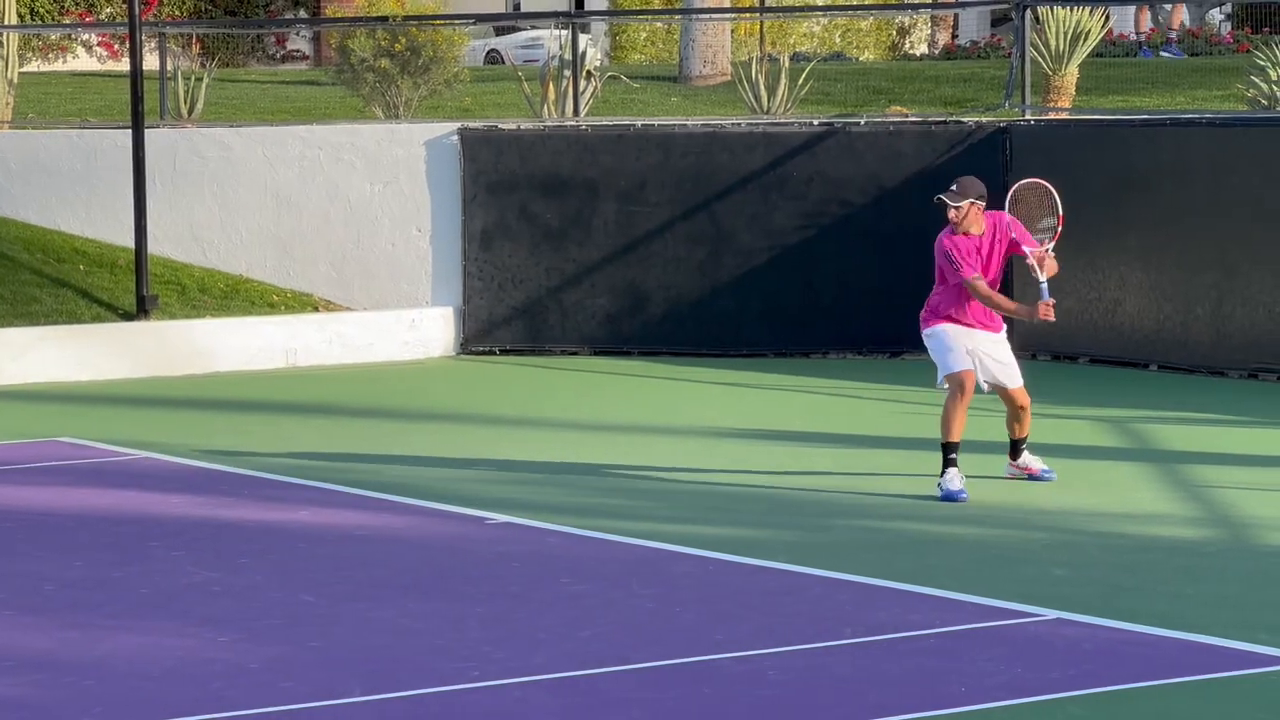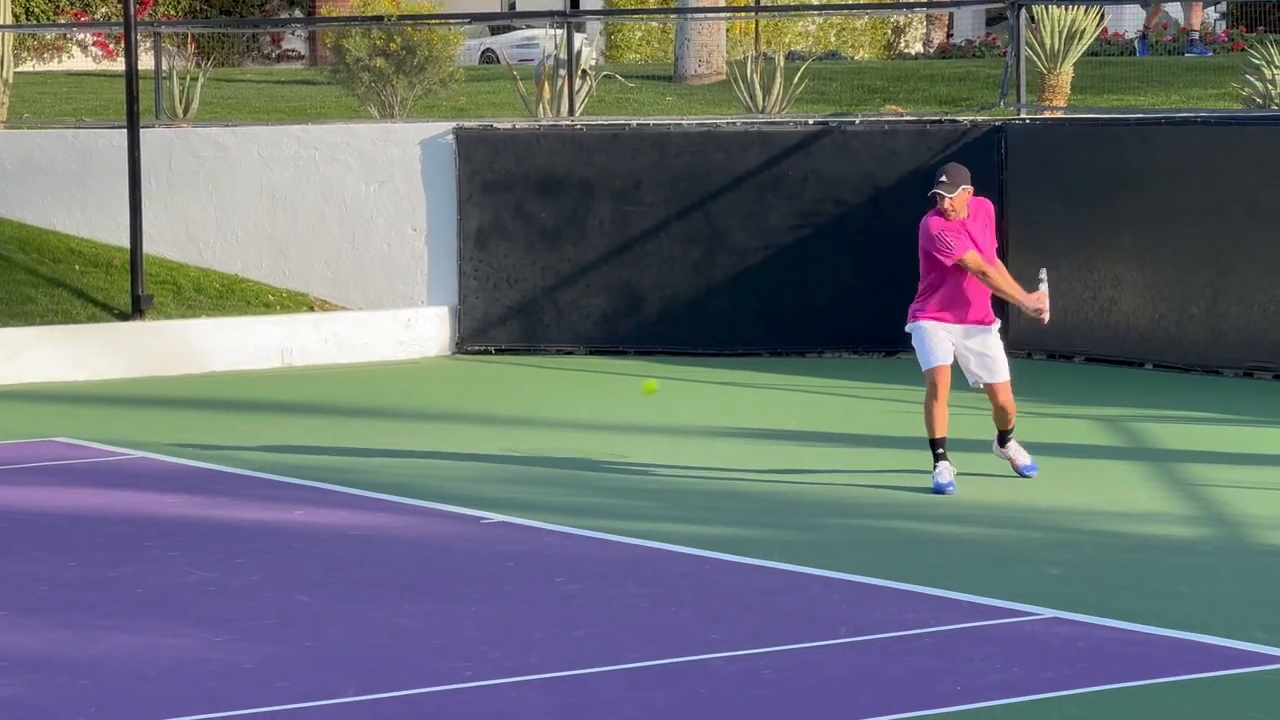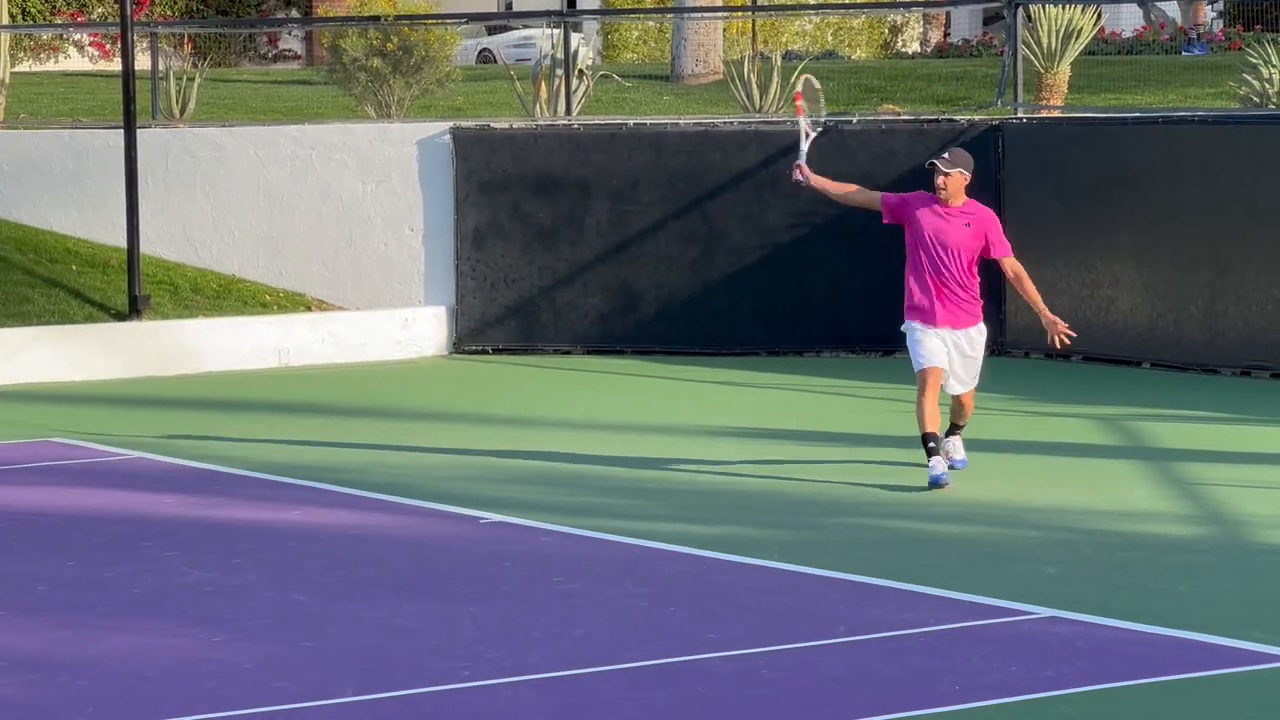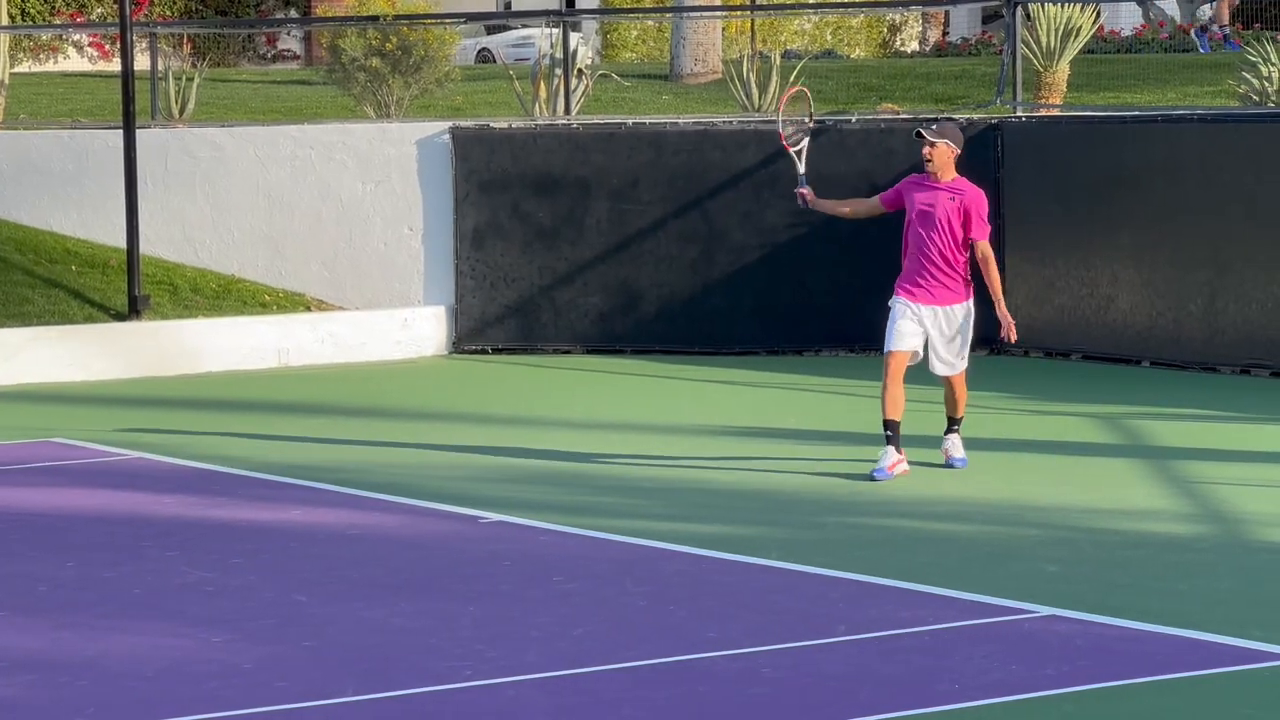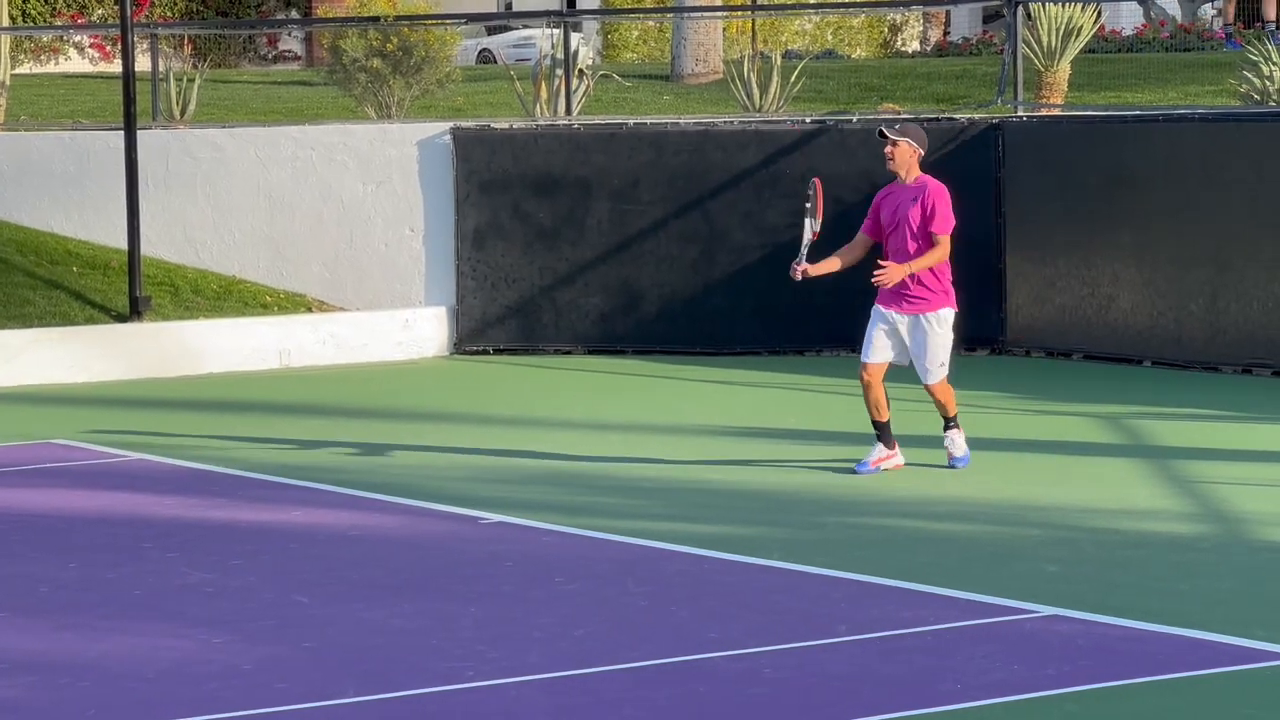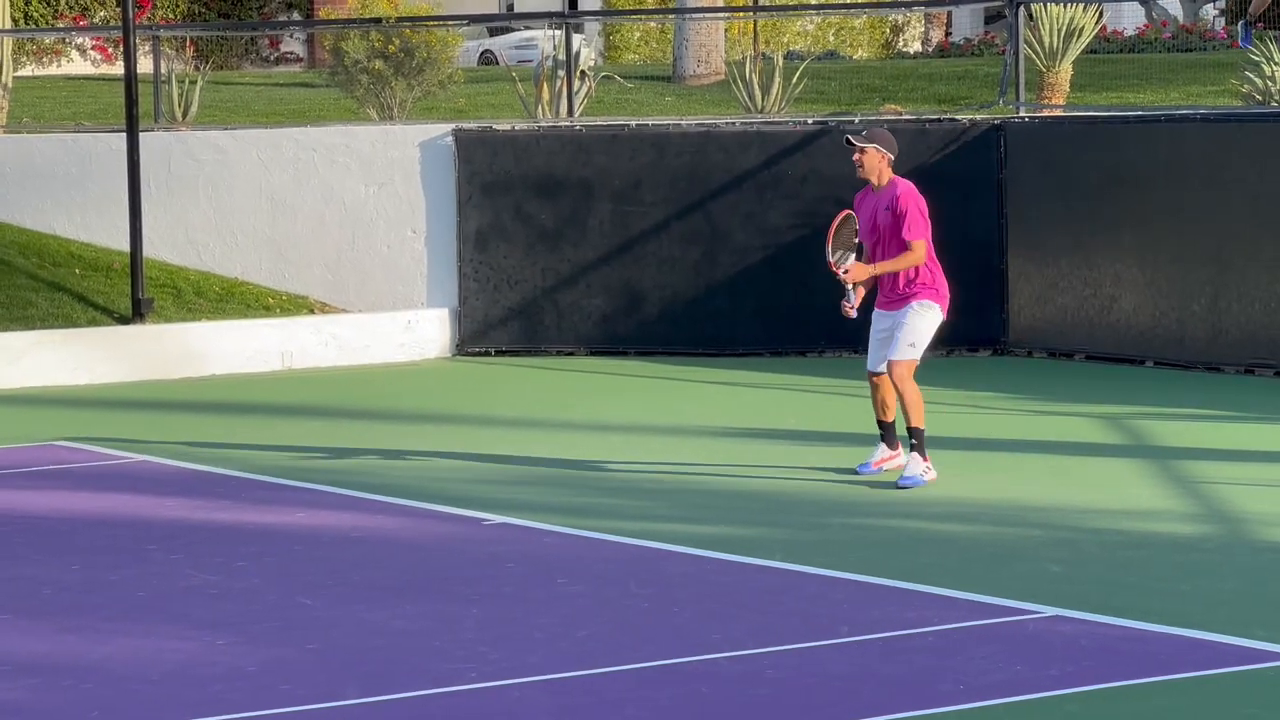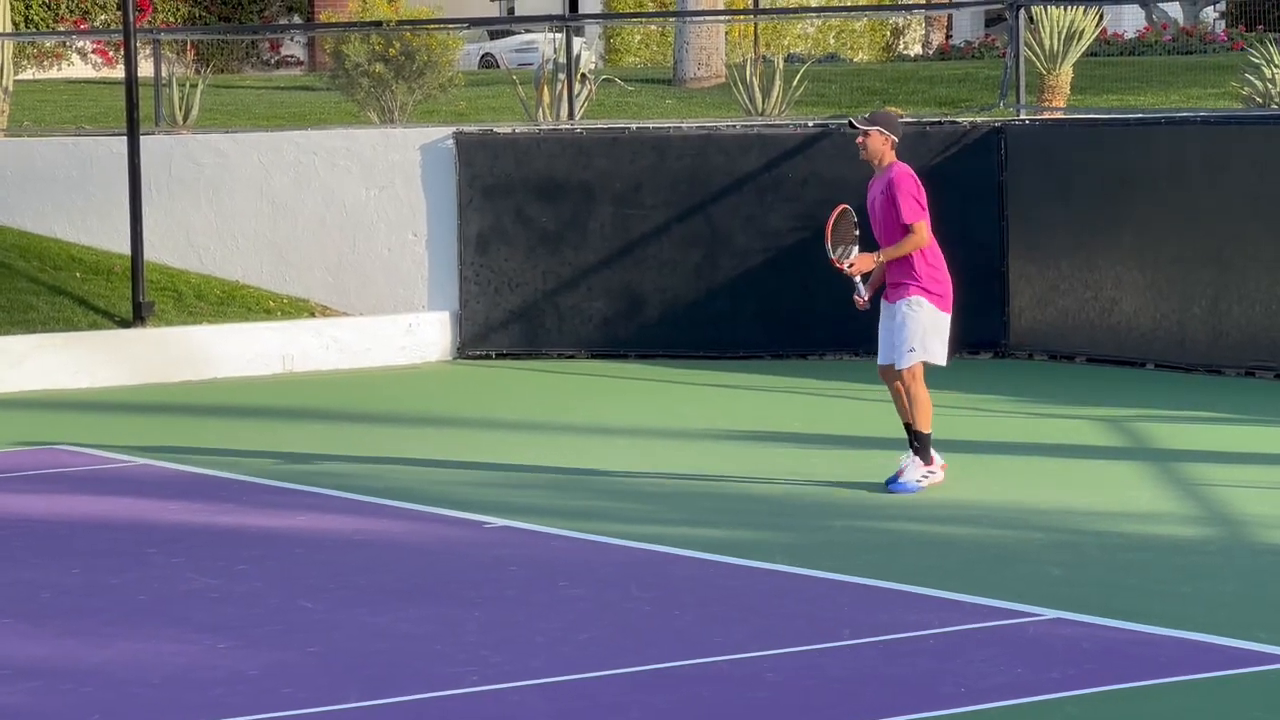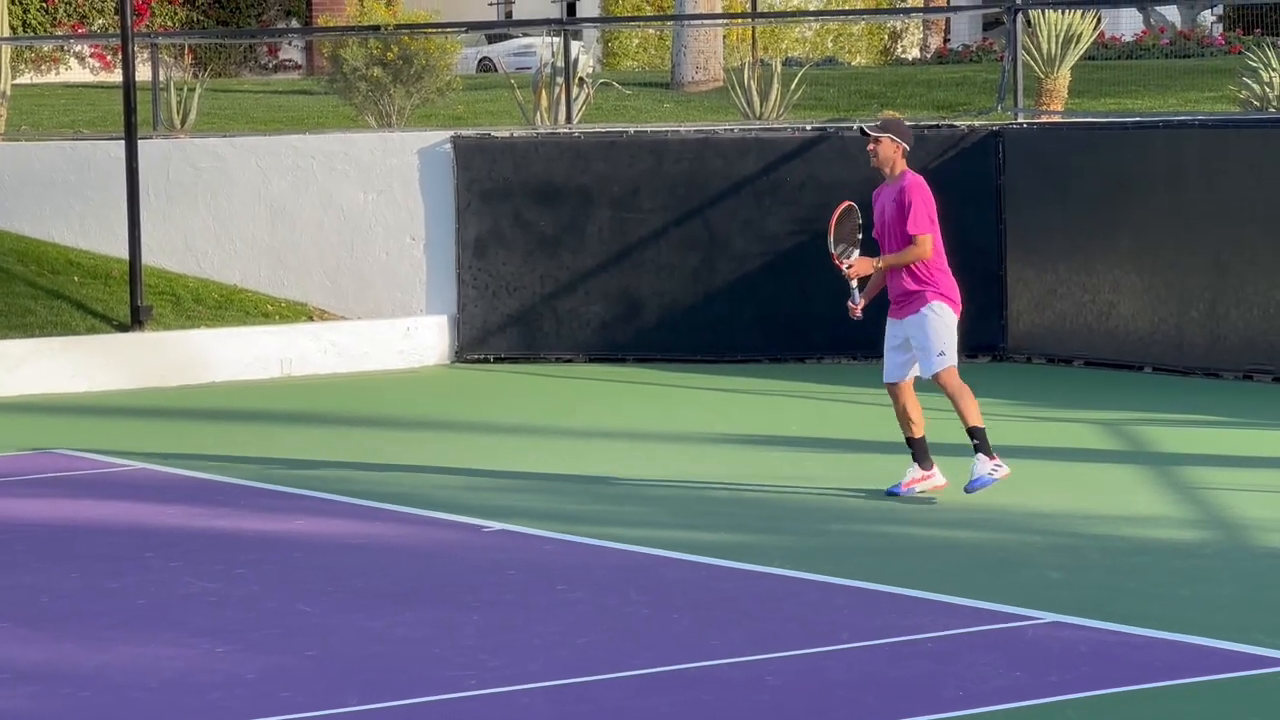
dt=0.3s
person 1, frame 1
left shoulder: (1004, 222)
right shoulder: (947, 243)
left elbow: (1045, 262)
right elbow: (982, 292)
left wrist: (1046, 263)
right wrist: (1027, 312)
left hip: (988, 326)
right hip: (945, 324)
left knee: (1020, 402)
right knee: (964, 383)
left ankle: (1017, 457)
right ankle: (950, 471)
person 1, frame 2
left shoulder: (981, 209)
right shoulder: (932, 226)
left elbow: (990, 259)
right elbow: (979, 269)
left wrist: (1027, 297)
right wrist: (1023, 298)
left hip: (976, 321)
right hip: (933, 320)
left knee: (1003, 398)
right knee: (938, 381)
left ankle: (1006, 445)
right ankle: (941, 464)
person 1, frame 3
left shoulder: (983, 218)
right shoulder: (915, 203)
left elbow: (1014, 270)
right elbow: (863, 196)
left wrist: (1045, 314)
right wrist: (815, 181)
left hip: (966, 322)
right hip: (922, 321)
left knee: (963, 397)
right knee: (929, 382)
left ankle: (952, 437)
right ankle: (935, 461)
person 1, frame 4
left shoulder: (971, 195)
right shoulder: (912, 185)
left elbow: (985, 253)
right elbow: (868, 207)
left wrist: (1000, 304)
right wrist: (819, 203)
left hip: (952, 302)
right hip: (909, 297)
left knee: (953, 375)
right knee: (893, 367)
left ankle: (952, 437)
right ankle: (892, 453)
person 1, frame 5
left shoulder: (934, 191)
right shoulder: (884, 196)
left elbow: (943, 249)
right elbow: (857, 248)
left wrist: (904, 269)
right wrist: (814, 269)
left hip: (931, 305)
right hip: (889, 304)
left knee: (934, 384)
right knee: (868, 374)
left ankle: (953, 431)
right ankle: (887, 447)
person 1, frame 6
left shoulder: (904, 195)
right shoulder: (861, 200)
left elbow: (918, 254)
left wrist: (869, 269)
right wrist: (857, 294)
left hip: (923, 297)
right hip: (888, 301)
left knee: (898, 370)
right knee: (876, 375)
left ankle: (920, 460)
right ankle: (890, 448)
person 1, frame 7
left shoulder: (900, 178)
right shoulder: (875, 184)
left elbow: (921, 237)
left wrist: (874, 259)
right wrist: (869, 286)
left hip: (921, 291)
right hip: (897, 291)
left knee: (909, 374)
right knee: (889, 373)
left ankle: (926, 463)
right ankle: (921, 453)
person 1, frame 8
left shoulder: (912, 187)
right shoulder: (880, 194)
left elbow: (923, 250)
left wrist: (873, 265)
right wrist: (864, 296)
left hip: (933, 299)
right hip: (902, 306)
left knee: (946, 377)
right knee: (897, 387)
left ankle: (987, 458)
right ankle: (924, 469)
